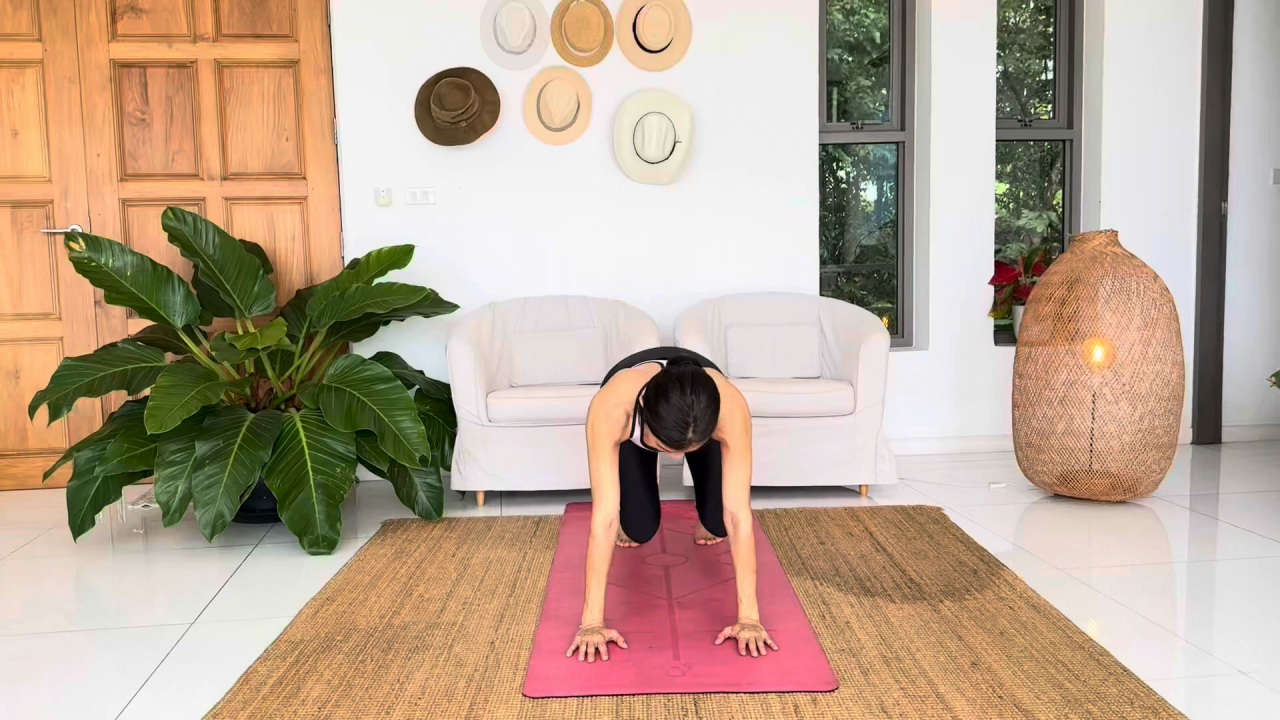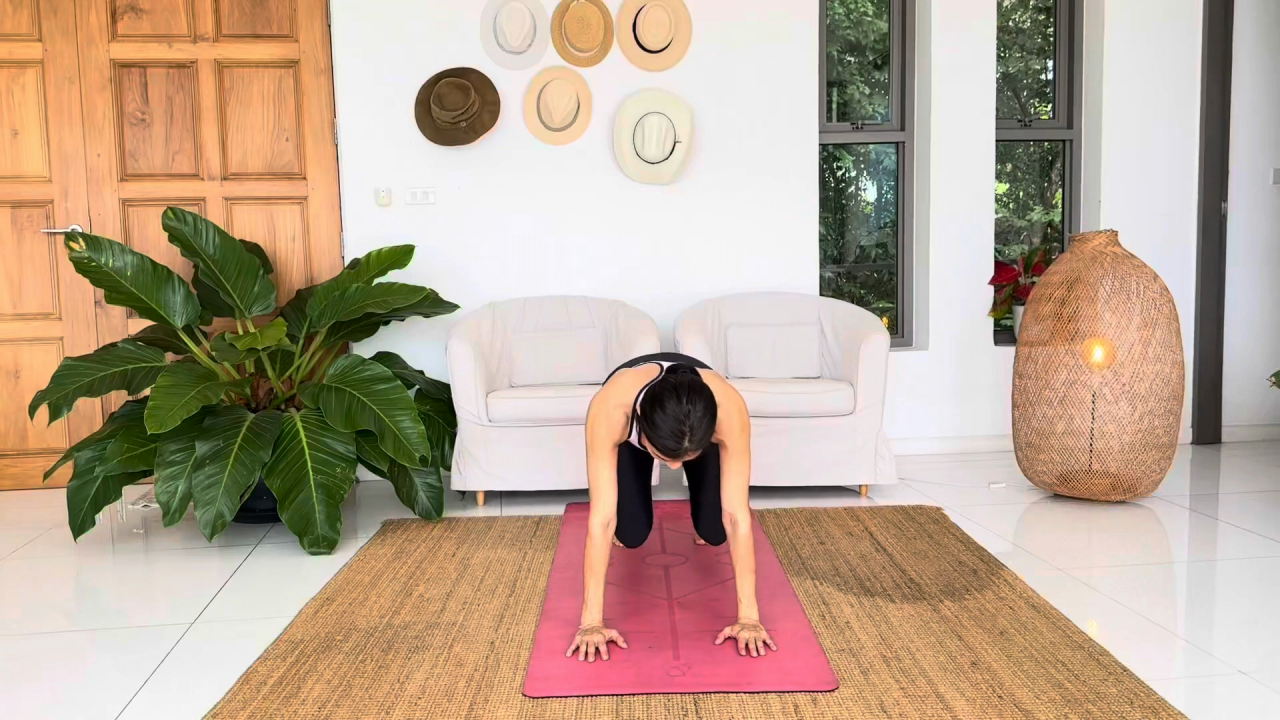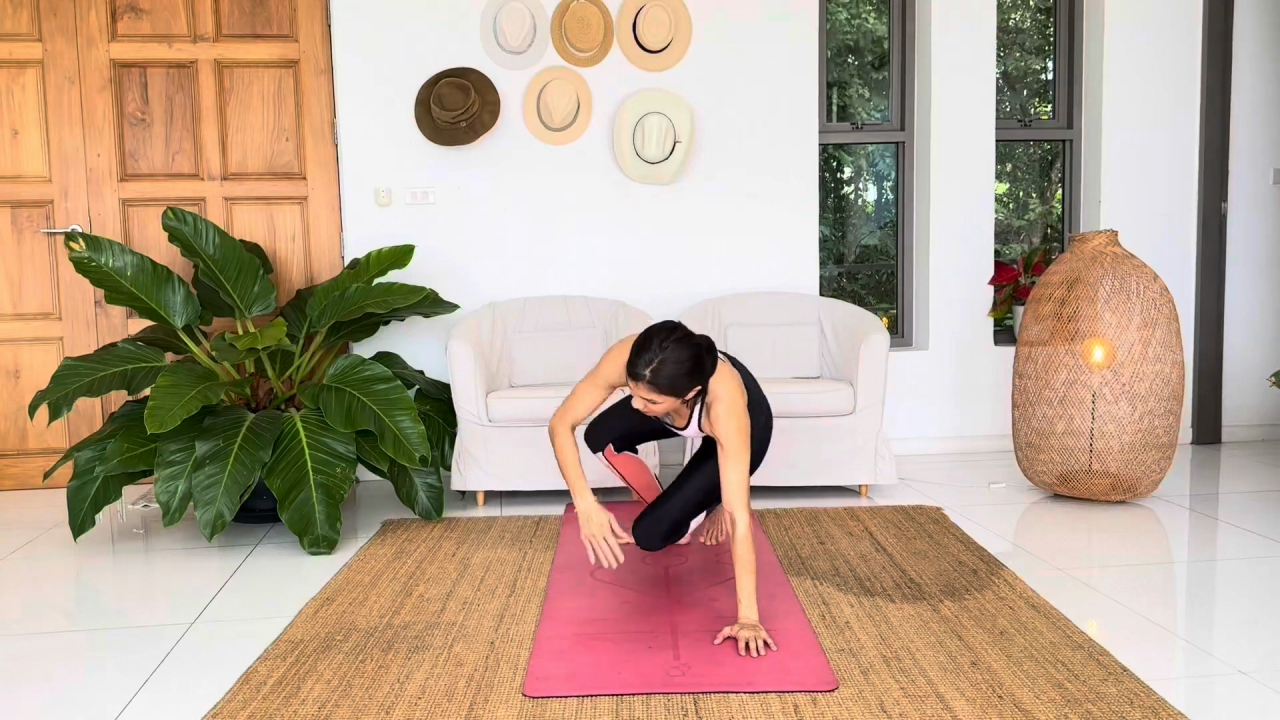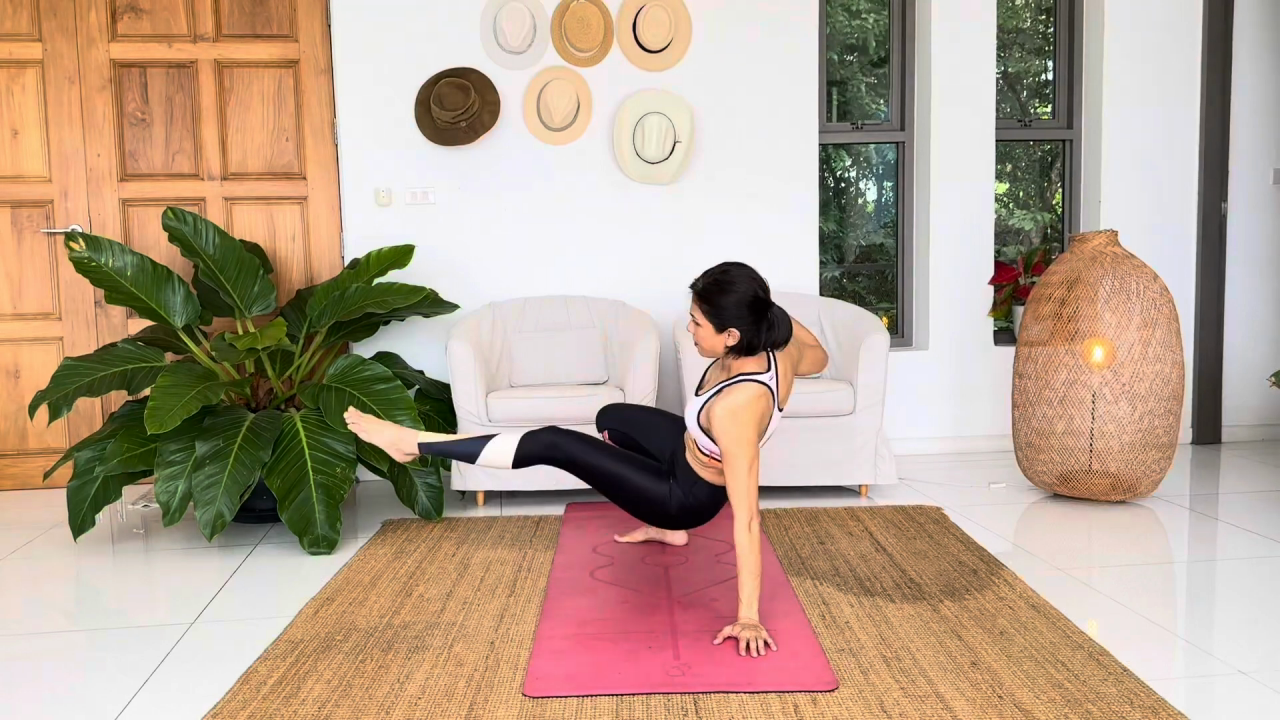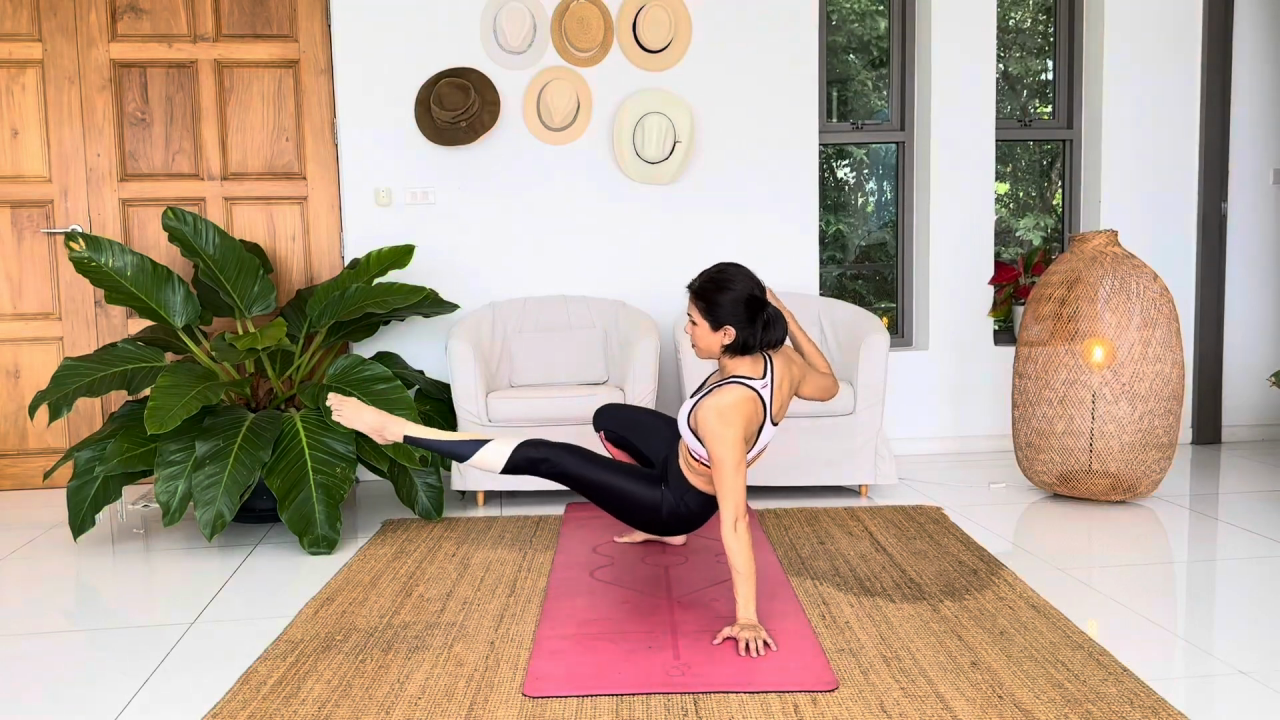
dt=0.5s
person 1, frame 1
left shoulder: (730, 407)
right shoulder: (612, 406)
left elbow: (739, 515)
right elbow: (603, 518)
left wrist: (749, 616)
right wrist: (592, 620)
left hip: (698, 414)
left knee: (719, 524)
right knee: (639, 530)
left ankle: (708, 517)
person 1, frame 2
left shoulder: (727, 408)
right shoulder: (611, 407)
left elbow: (737, 517)
right elbow: (602, 520)
left wrist: (748, 616)
right wrist: (591, 620)
left hip: (700, 417)
right hip: (633, 420)
left knee: (713, 532)
right knee: (629, 531)
person 1, frame 3
left shoulder: (725, 401)
right shoulder: (631, 360)
left elbow: (739, 515)
right elbow: (561, 423)
left wrist: (748, 617)
right wrist: (585, 504)
left hip: (750, 427)
left knee: (651, 534)
left ankle: (712, 503)
right ankle: (662, 508)
person 1, frame 4
left shoulder: (737, 407)
right shoulder: (774, 350)
left elbow: (745, 519)
right elbow: (817, 359)
left wrist: (748, 618)
right wrist: (773, 316)
left hip: (686, 495)
right hip: (691, 457)
left knee: (550, 444)
right knee: (610, 419)
left ankle: (415, 443)
right ankle: (664, 528)
person 1, frame 5
left shoulder: (721, 408)
right shoulder: (779, 360)
left elbow: (733, 520)
right elbow: (827, 385)
left wrist: (747, 618)
right wrist: (787, 318)
left hip: (679, 501)
right hip: (687, 460)
left knee: (541, 457)
right knee: (608, 418)
left ankle: (400, 430)
right ankle: (662, 528)
